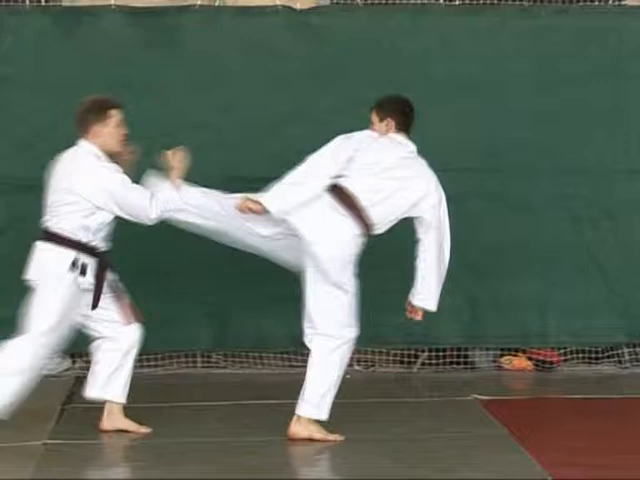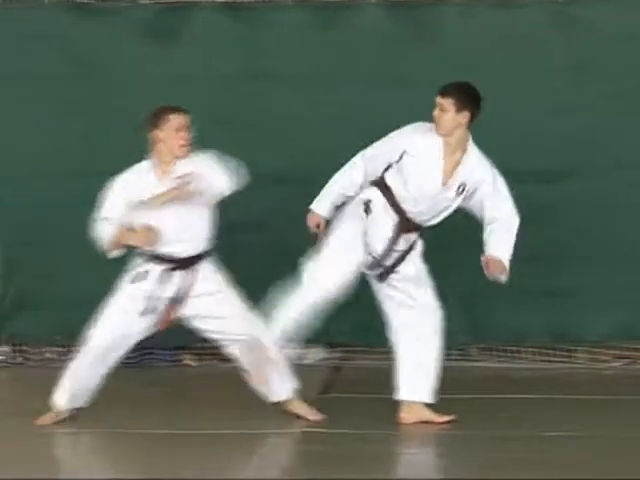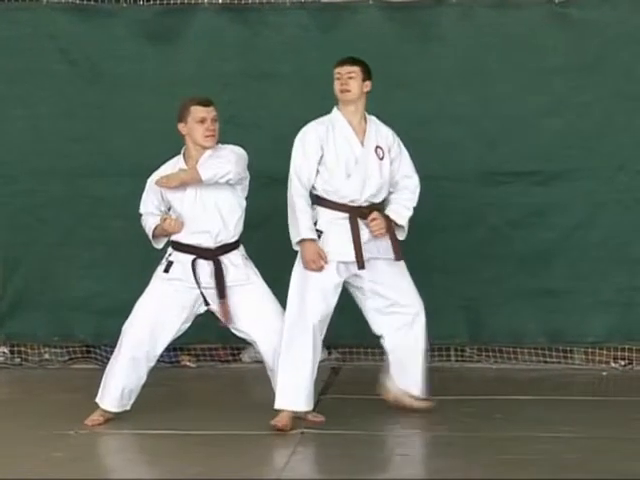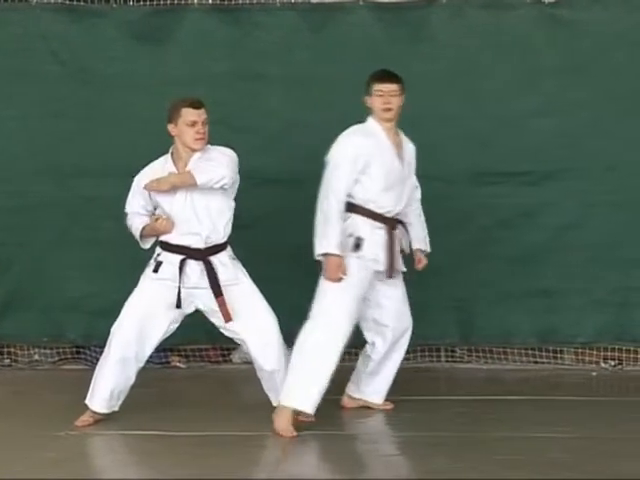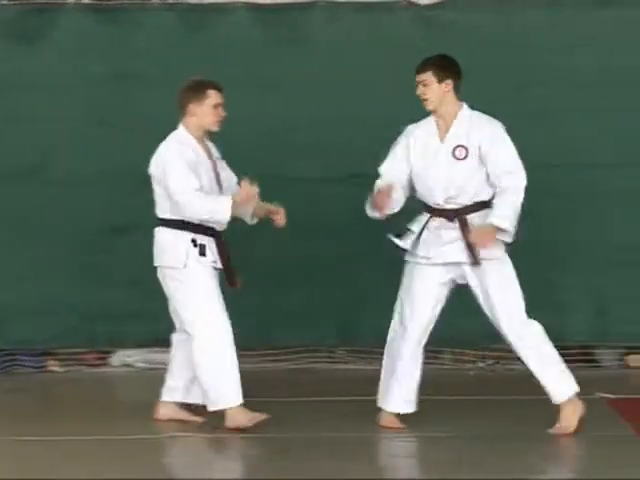
dt=1s
person 1, frame 1
left shoulder: (360, 141)
right shoulder: (427, 182)
left elbow: (313, 172)
right elbow: (436, 241)
left wrist: (266, 201)
right wrist: (422, 297)
left hip: (310, 215)
right hip: (338, 244)
left knee: (226, 211)
right knee: (334, 333)
left ankle: (162, 192)
right ankle: (306, 420)
person 1, frame 2
left shoulder: (481, 173)
right shoulder: (412, 136)
left elbow: (502, 216)
right elbow: (362, 165)
left wrist: (497, 254)
right wrist: (323, 205)
left hip: (402, 244)
right hip: (369, 219)
left knee: (421, 318)
right knee: (324, 284)
left ankle: (413, 404)
right ankle: (271, 342)
person 1, frame 3
left shoulder: (385, 135)
right shoulder: (315, 133)
left elbow: (407, 182)
right elbow: (298, 188)
left wrist: (391, 217)
right wrist: (305, 239)
left hip: (373, 238)
right hip: (328, 234)
left knee: (406, 308)
right knee: (306, 317)
left ankle: (404, 387)
right ankle: (290, 406)
person 1, frame 4
left shoulder: (406, 147)
right shoulder: (355, 140)
left elbow: (411, 201)
right elbow: (332, 197)
left wrist: (418, 245)
right wrist: (330, 251)
left hip: (387, 246)
right hip: (356, 241)
left knee: (395, 324)
right knee: (332, 323)
left ankle: (361, 393)
right ankle: (288, 406)
person 1, frame 5
left shoulder: (485, 129)
right shoulder: (414, 135)
left elbow: (512, 181)
right elbow: (396, 181)
left wrist: (495, 225)
right wrist: (381, 197)
left hip: (481, 238)
right hip: (433, 239)
left knee: (514, 321)
right knee: (410, 323)
left ankle: (569, 398)
right ankle: (394, 404)
person 2, frame 1
left shoulder: (70, 160)
right shoulder: (101, 172)
right elbow: (147, 210)
right wrist: (175, 175)
left hip: (77, 267)
right hip: (66, 265)
left knee: (123, 330)
right knee: (39, 341)
left ankle: (112, 412)
person 2, frame 2
left shoulder: (202, 164)
right shoulder: (129, 181)
left elbow: (229, 179)
right elbow: (103, 225)
left wrist: (171, 194)
right wrist: (125, 239)
left hip: (200, 275)
right hip: (151, 274)
left knee: (249, 330)
right knee: (105, 338)
left ankle: (287, 398)
right ankle: (65, 404)
person 2, frame 3
left shoulder: (234, 156)
right shoulder: (163, 175)
left elbow: (222, 168)
right elbow: (149, 217)
left wrist: (180, 178)
right wrist: (162, 228)
left hip: (230, 267)
right hip: (181, 268)
left knee: (274, 330)
right knee: (139, 333)
right ankle: (110, 405)
person 2, frame 4
left shoulder: (221, 157)
right shoulder: (151, 173)
left elbow: (218, 175)
right elbow: (135, 218)
left wrist: (169, 182)
right wrist: (152, 229)
left hip: (217, 267)
right hip: (168, 269)
left knee: (263, 328)
right knee: (127, 333)
right ankle: (99, 405)
person 2, frame 5
left shoulder: (207, 150)
right shoulder: (173, 151)
left elbow: (232, 193)
right elbow: (191, 205)
left wrist: (263, 208)
right wrist: (237, 200)
left hip: (201, 249)
right hip: (181, 249)
left knee: (190, 330)
right knee: (211, 329)
left ankle: (171, 404)
right ankle: (233, 410)
